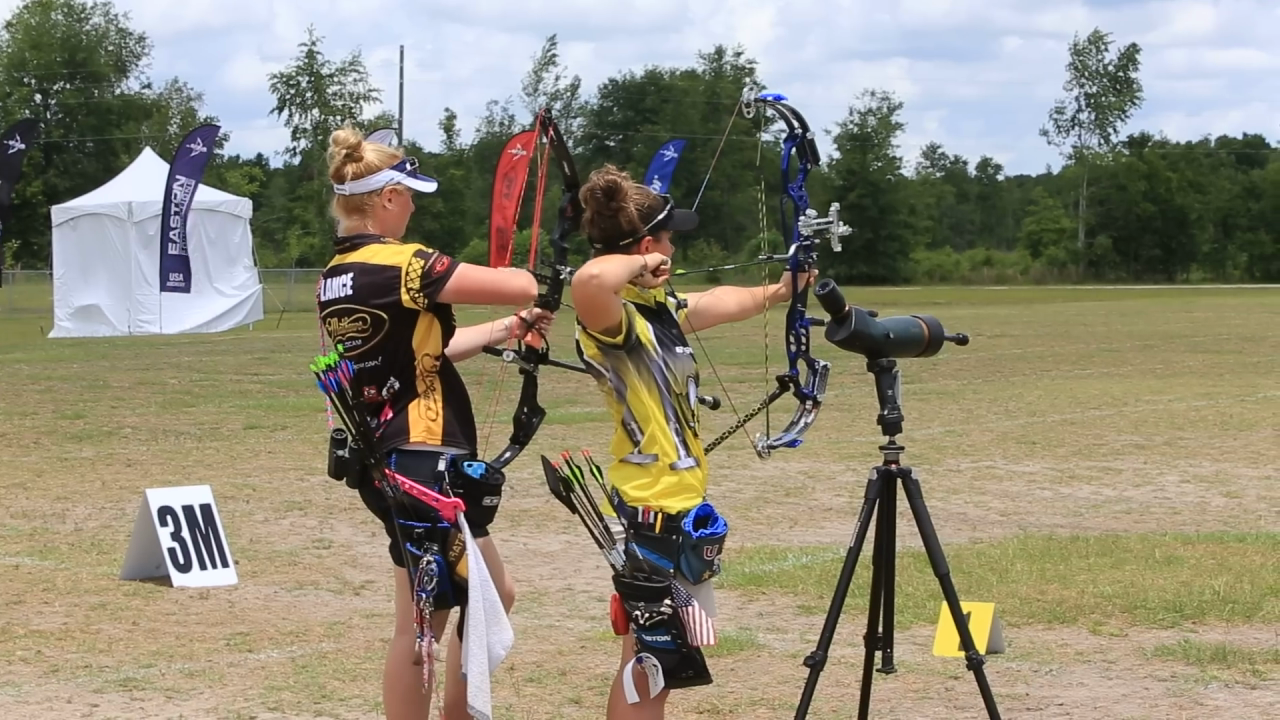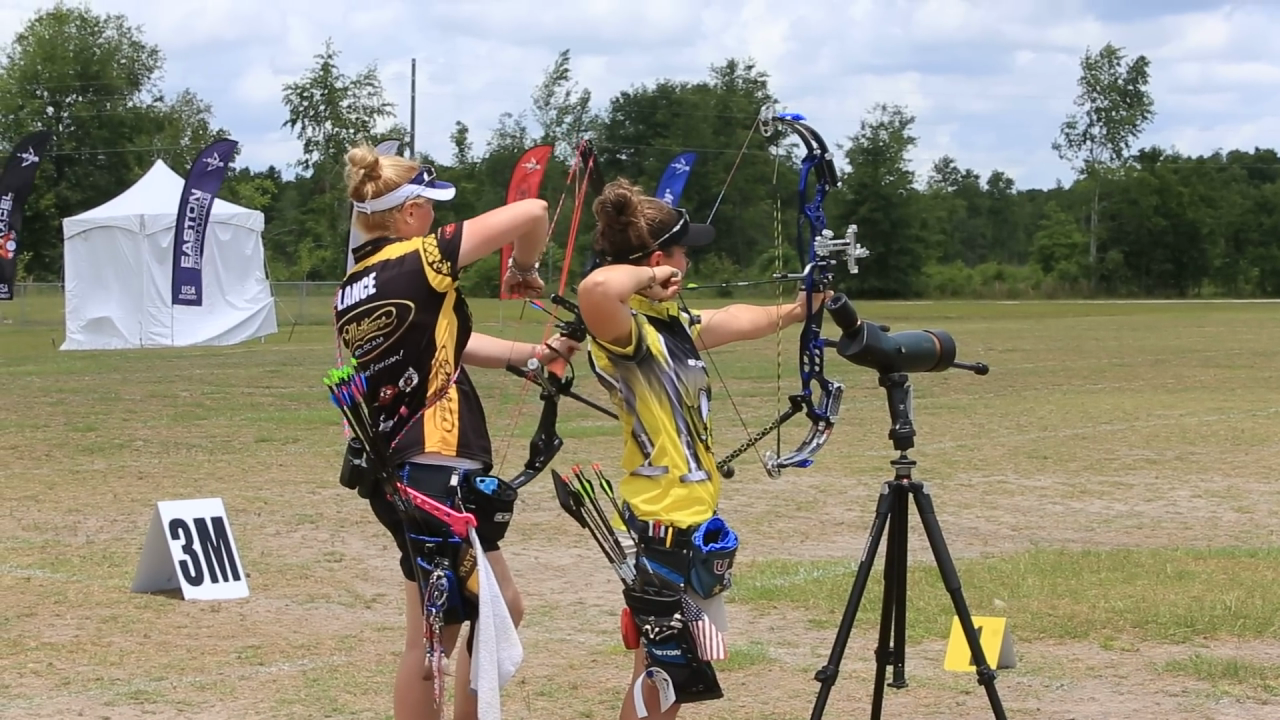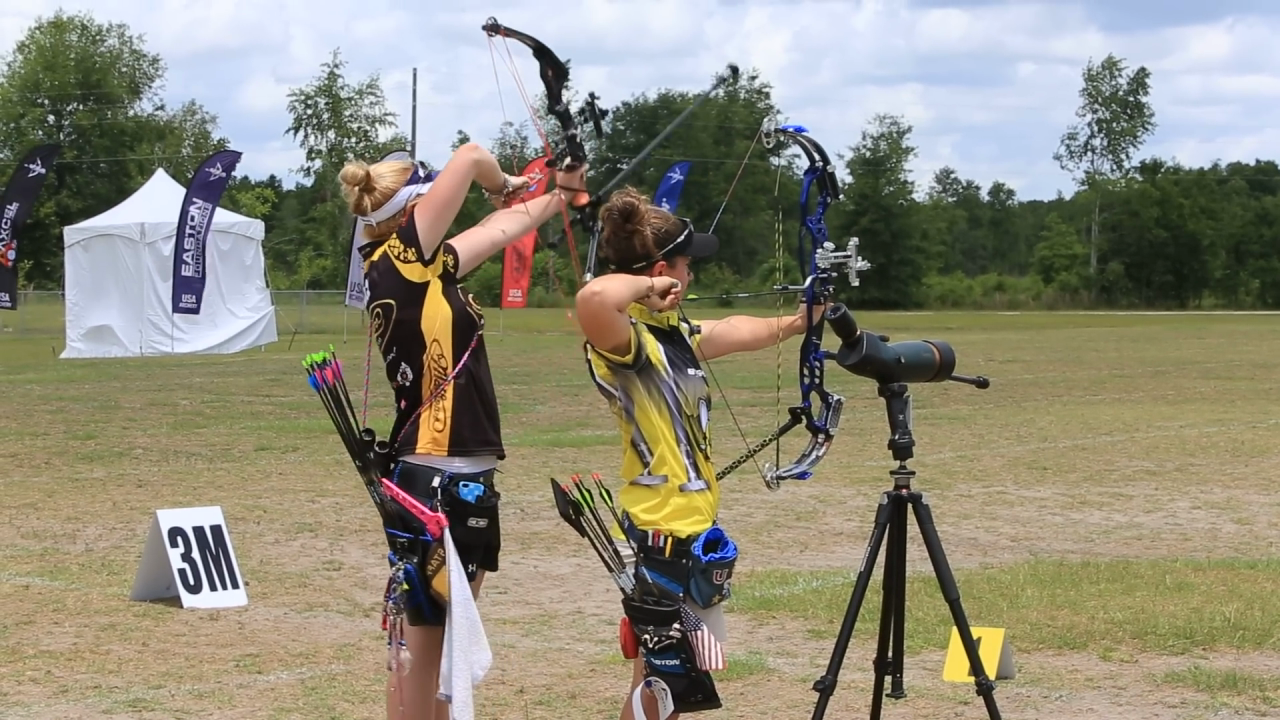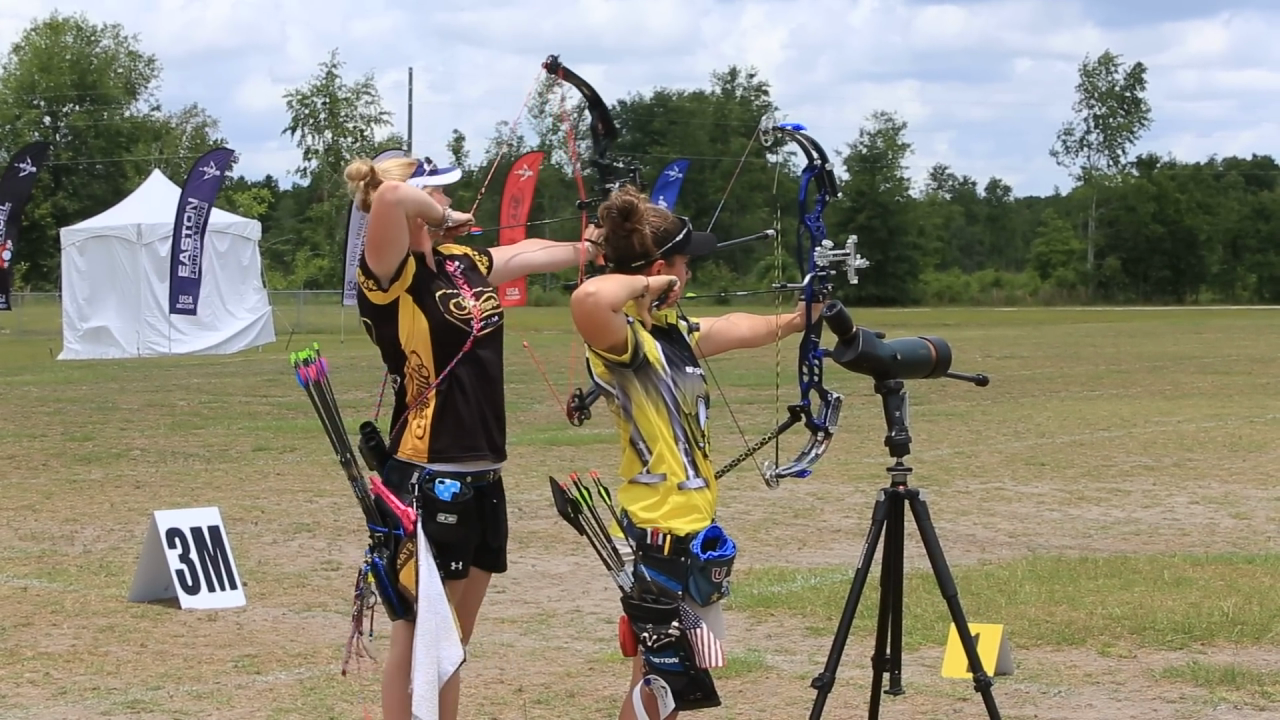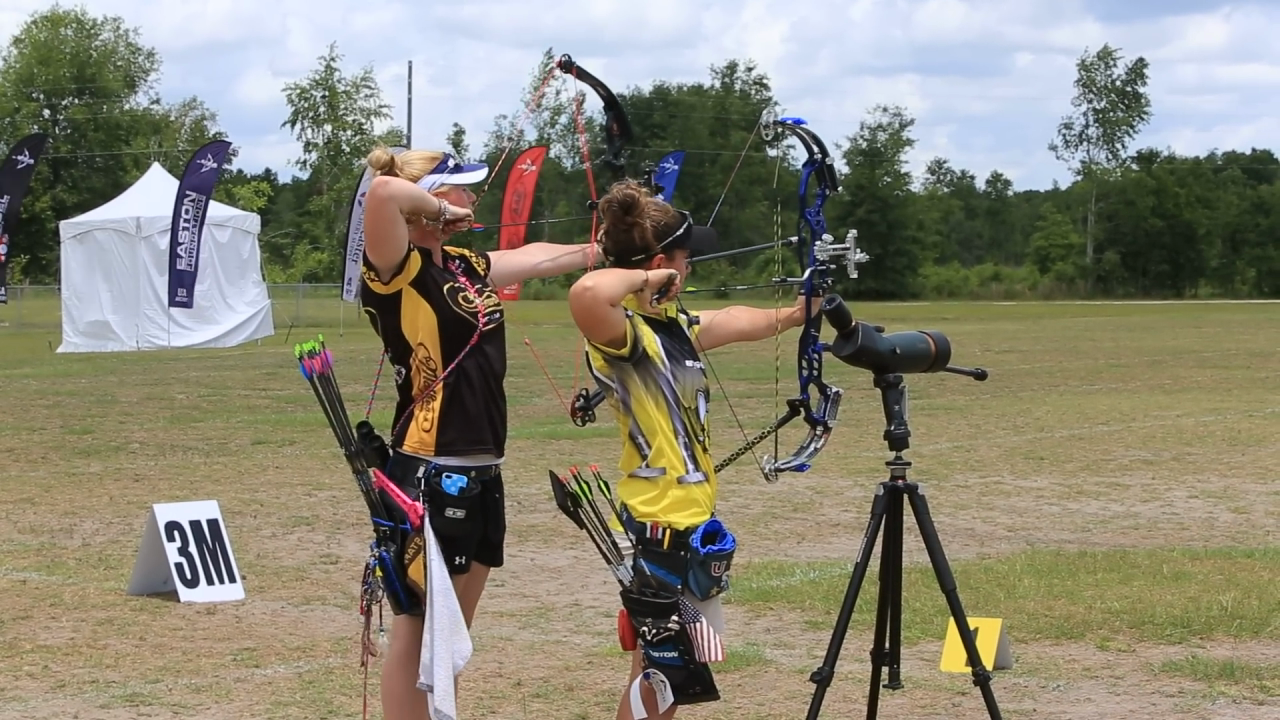
dt=1s
person 1, frame 1
left shoulder: (337, 275)
right shoulder: (399, 265)
right elbow: (521, 287)
left wrist: (505, 329)
right wrist: (512, 289)
left hip: (386, 461)
right hip: (421, 465)
left knee: (493, 594)
right knee: (420, 624)
person 1, frame 2
left shoulder: (355, 287)
right shoulder: (415, 263)
right elbow: (531, 212)
left wrist: (532, 353)
right wrist: (524, 269)
left hip: (397, 473)
right hip: (434, 476)
left knee: (502, 608)
right knee: (432, 638)
person 1, frame 3
left shoulder: (422, 266)
right shoulder: (398, 262)
left elbow: (495, 231)
right elbow: (469, 157)
left wrist: (559, 196)
right wrist: (503, 186)
left hip: (462, 476)
right hip: (436, 481)
left knee: (449, 636)
right knee: (423, 641)
person 1, frame 4
left shoulder: (461, 263)
right shoulder: (390, 276)
left elbow: (526, 253)
right elbow: (388, 197)
left wrist: (587, 249)
right wrist: (444, 218)
left hip: (480, 480)
right hip: (429, 484)
left knee: (452, 641)
right knee: (416, 642)
person 1, frame 5
left shoulder: (463, 266)
right shoulder: (396, 271)
left elbow: (532, 257)
right elbow: (383, 192)
left wrist: (599, 250)
right wrist: (439, 213)
left hip: (479, 475)
right hip: (429, 479)
right knee: (416, 635)
person 2, frame 1
left shoulder: (657, 306)
right shoulder: (612, 315)
left elbow: (716, 302)
right elbow: (588, 279)
left wrist: (777, 292)
right wrist: (639, 266)
left hip: (675, 509)
right hip: (652, 516)
left knee: (658, 662)
right knee: (647, 667)
person 2, frame 2
left shoulder: (672, 320)
right shoulder: (625, 329)
left elbow: (731, 319)
right elbow: (595, 287)
left wrist: (792, 311)
right wrist: (647, 278)
left hip: (689, 525)
right hip: (662, 531)
left knee: (672, 674)
person 2, frame 3
left shoulder: (672, 330)
right shoulder: (626, 339)
left elbow: (734, 331)
right elbow: (592, 297)
left wrist: (792, 323)
right wrist: (646, 287)
left hip: (690, 533)
right hip: (660, 538)
person 2, frame 4
left shoulder: (672, 329)
right shoulder: (624, 337)
left elbow: (732, 328)
right elbow: (587, 298)
left wrist: (791, 322)
right wrist: (642, 285)
left hip: (689, 531)
right hip: (658, 538)
person 2, frame 5
left shoulder: (672, 322)
right shoulder: (623, 330)
left elbow: (732, 320)
right elbow: (585, 292)
left wrist: (791, 315)
right wrist: (641, 279)
left hip: (689, 523)
right hip: (658, 530)
left knee: (673, 671)
